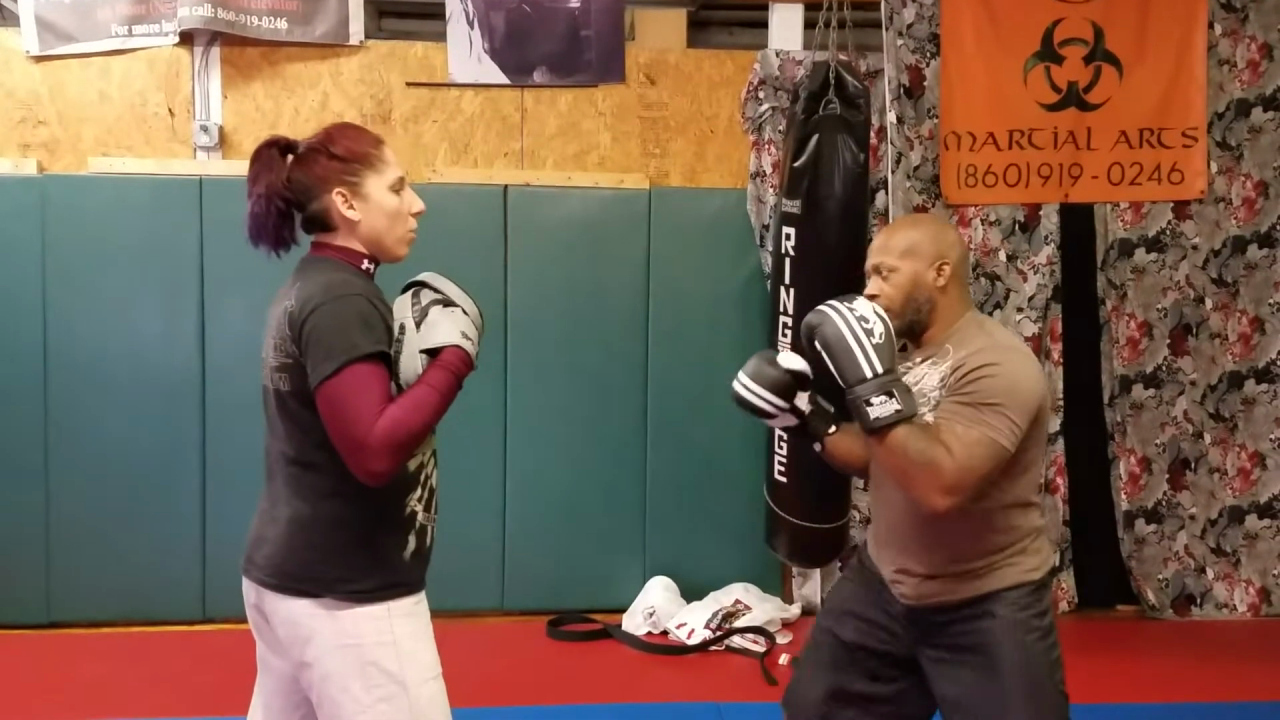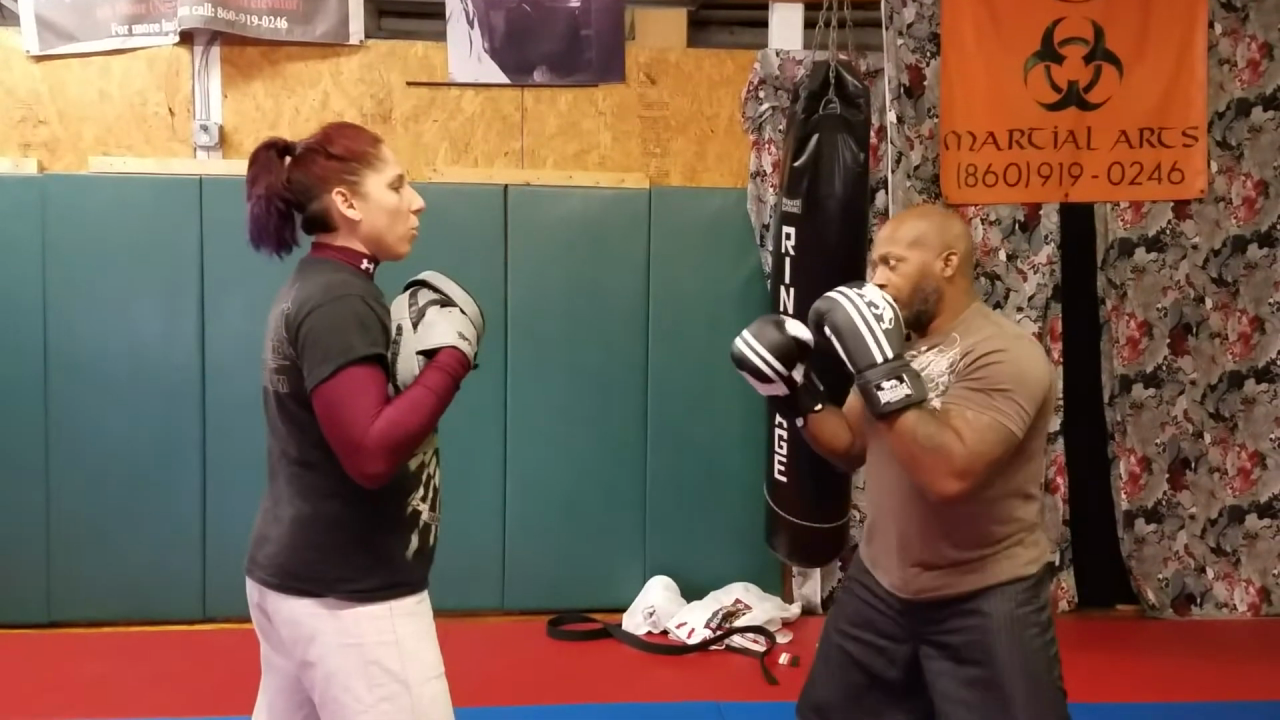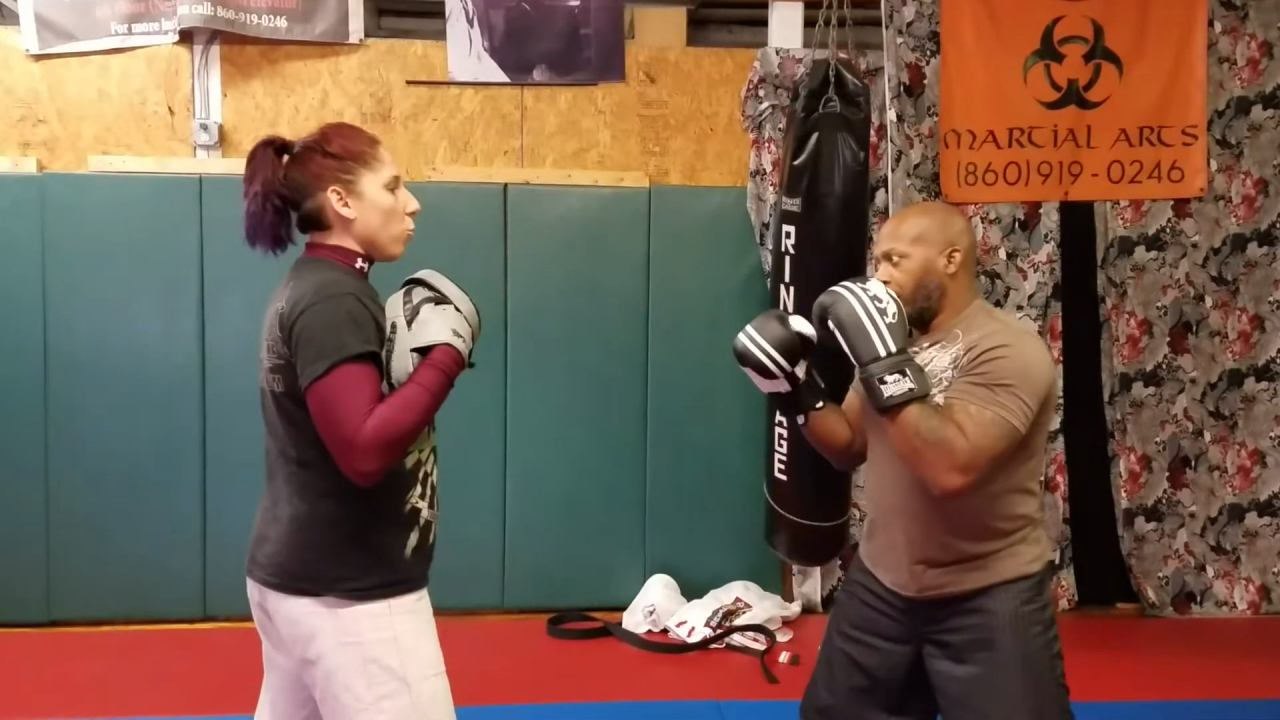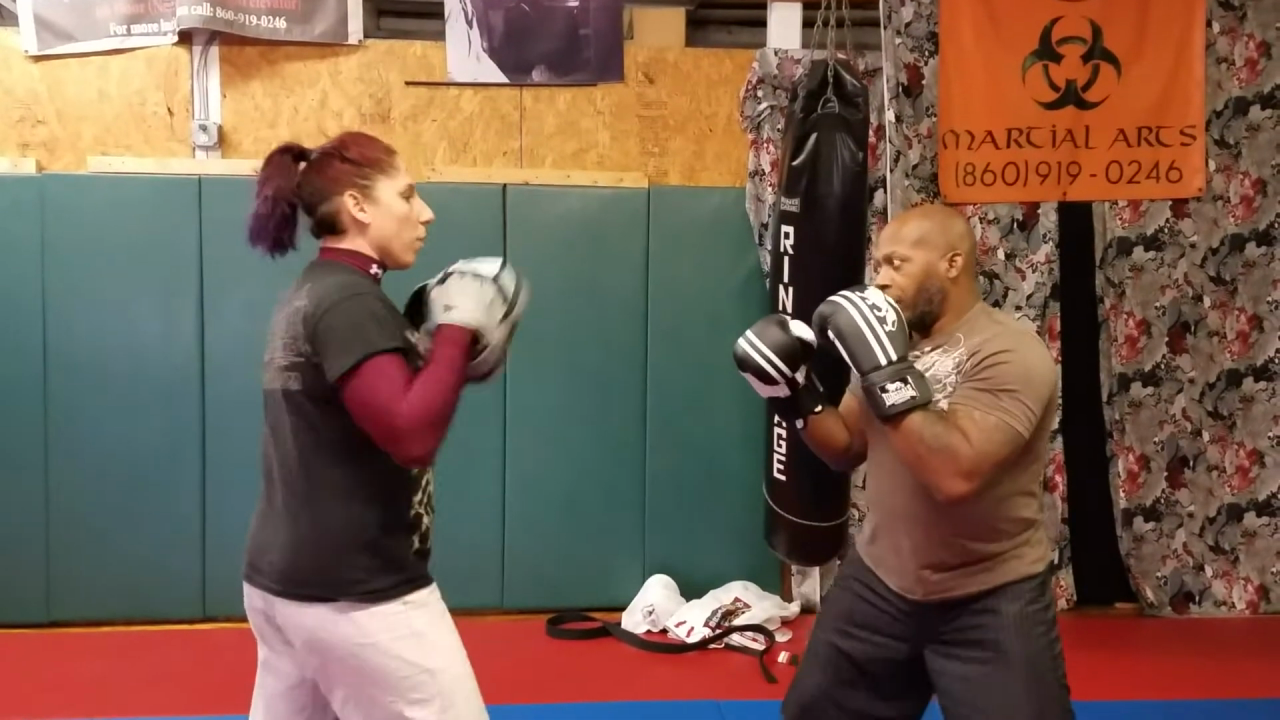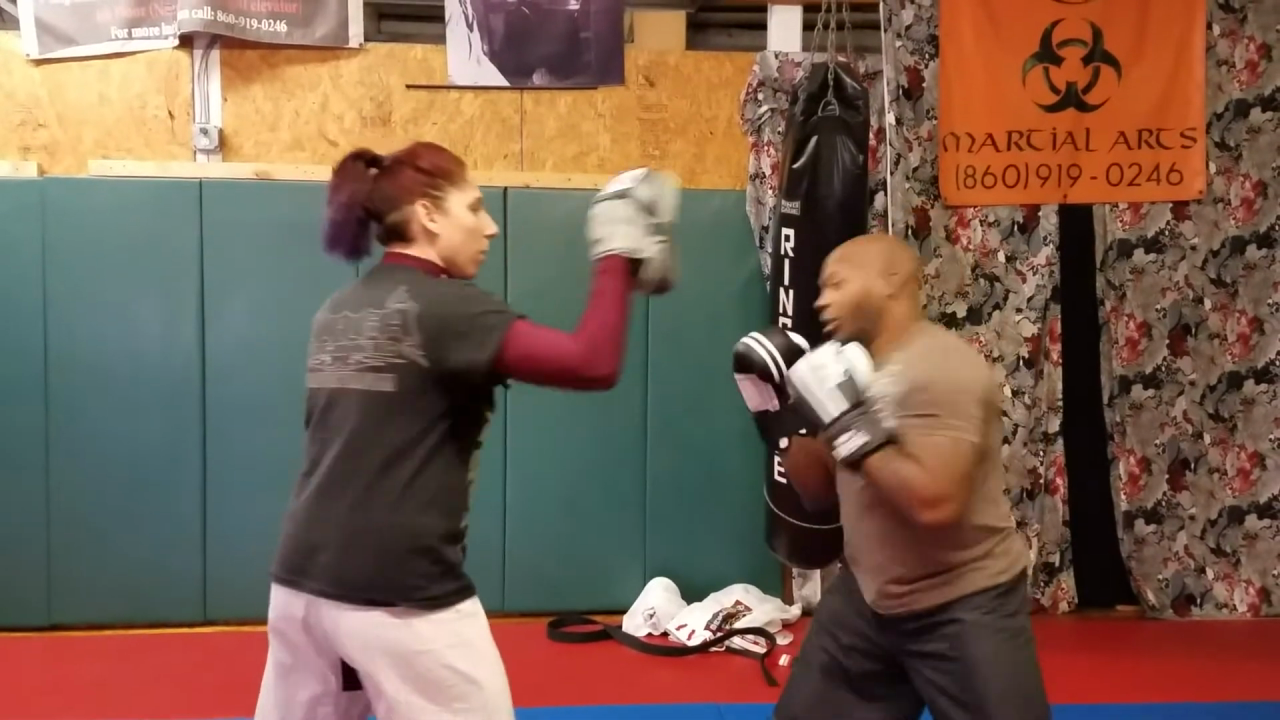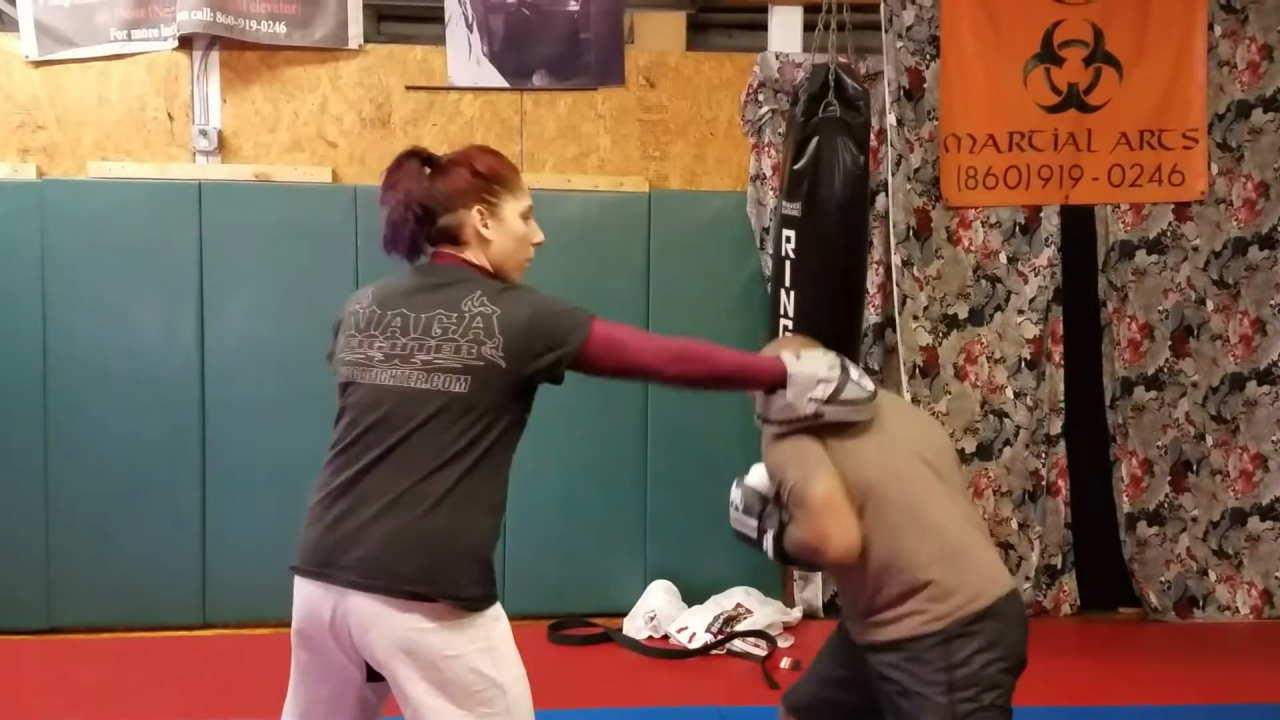
dt=0.2s
person 1, frame 1
left shoulder: (312, 288)
right shoulder: (341, 302)
right elbow: (375, 452)
right wrist: (454, 357)
left hip: (286, 575)
right hip: (349, 594)
person 1, frame 2
left shoulder: (315, 289)
right shoulder: (339, 304)
right elbow: (371, 454)
left wrist: (417, 355)
right wrist: (450, 357)
left hip: (292, 576)
right hip: (351, 593)
person 1, frame 3
left shoulder: (309, 289)
right shoulder: (332, 302)
right elbow: (364, 452)
left wrist: (410, 353)
right wrist: (443, 354)
left hip: (292, 576)
right hip: (352, 590)
person 1, frame 4
left shoulder: (310, 296)
right shoulder: (350, 302)
right elbow: (412, 436)
left wrist: (426, 344)
right wrist: (460, 328)
left hip: (283, 578)
right hip: (356, 589)
person 1, frame 5
left shoulder: (342, 311)
right shoulder: (443, 308)
right elbow: (592, 363)
right wrist: (618, 255)
left hip: (306, 579)
right hip: (401, 595)
person 1, frame 6
left shoulder: (362, 307)
right shoulder: (513, 317)
right elbow: (667, 359)
right wrist: (783, 372)
left hip: (327, 577)
right hip: (429, 593)
person 2, frame 1
left shoulder: (998, 365)
right shoulder: (890, 349)
left elbow: (939, 488)
left wrist: (874, 384)
right wrist: (807, 417)
left hip: (989, 602)
right hip: (886, 580)
person 2, frame 2
left shoulder: (1004, 354)
right shoulder: (892, 340)
left elbow: (948, 474)
right elbow: (849, 448)
left wrist: (883, 372)
right wrist: (797, 391)
left hip: (986, 600)
right hip: (881, 583)
person 2, frame 3
left shoulder: (1008, 350)
right shoulder: (890, 336)
left elbow: (950, 468)
right elbow: (848, 447)
left wrist: (886, 367)
right wrist: (797, 389)
left hip: (989, 597)
right hip: (881, 583)
person 2, frame 4
left shoulder: (1009, 353)
right shoulder: (884, 337)
left elbow: (955, 476)
right elbow: (846, 449)
left wrist: (888, 374)
right wrist: (795, 395)
left hip: (989, 598)
right hip: (880, 581)
person 2, frame 5
left shoulder: (941, 368)
right shoulder: (850, 363)
left elbow: (933, 502)
right elbow: (823, 483)
left wrist: (846, 419)
right wrist: (787, 411)
left hip: (969, 602)
right hip: (875, 593)
person 2, frame 6
left shoulder: (794, 433)
right shoulder: (890, 411)
left elbow: (837, 543)
left wrist: (774, 530)
left hip: (950, 635)
right hip: (898, 626)
